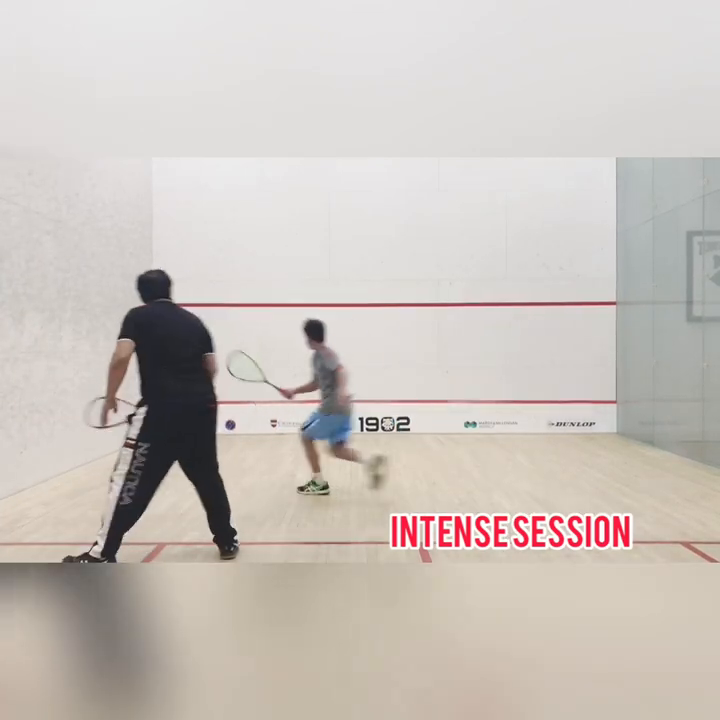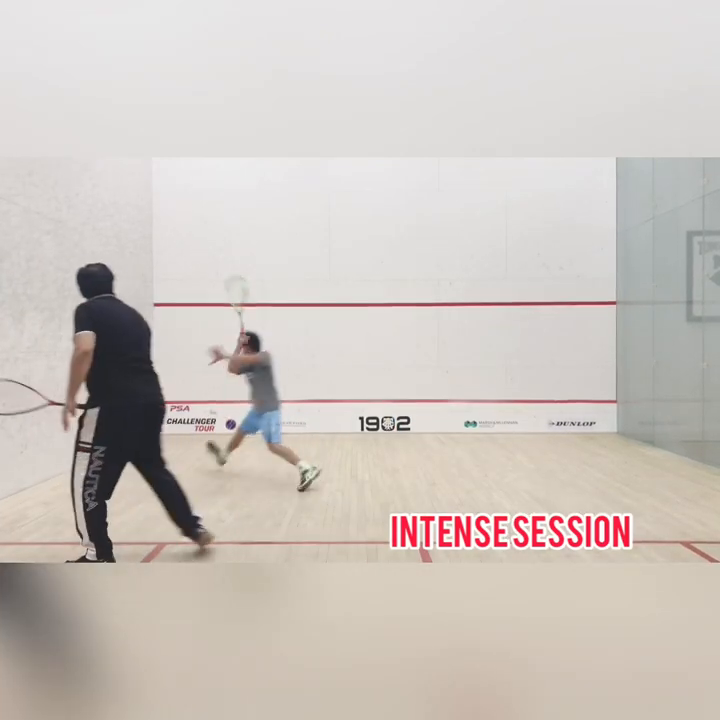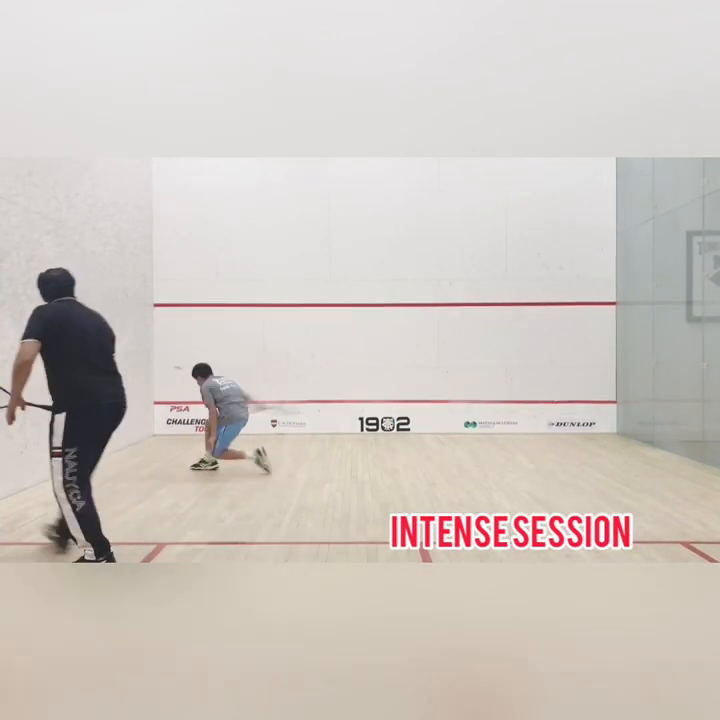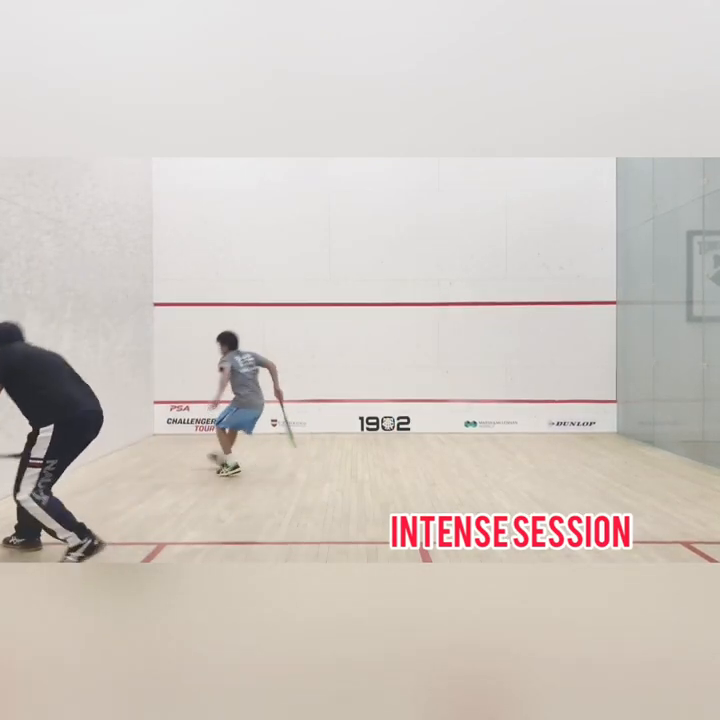
dt=0.3s
person 1, frame 1
left shoulder: (139, 316)
right shoulder: (193, 321)
left elbow: (121, 358)
right elbow: (211, 369)
left wrist: (110, 398)
left hip: (161, 408)
right hip: (203, 405)
left knee: (131, 482)
right knee: (207, 476)
left ankle: (102, 554)
right ankle: (226, 540)
person 1, frame 2
left shoulder: (87, 310)
right shoulder: (135, 316)
left elbow: (84, 350)
left wrist: (71, 397)
left hip: (112, 406)
right hip: (151, 401)
left knee: (89, 482)
right knee: (155, 469)
left ankle: (98, 556)
right ankle: (195, 528)
person 1, frame 3
left shoulder: (46, 313)
right shoulder: (97, 319)
left elbow: (24, 358)
left wrist: (14, 398)
left hip: (78, 407)
right hip: (113, 402)
left knee: (68, 481)
right knee: (76, 472)
left ankle: (98, 556)
right ankle: (64, 531)
person 1, frame 4
right shoulder: (46, 356)
left hip: (62, 420)
right hip: (91, 415)
left knee: (29, 492)
right knee: (35, 481)
left ankle: (81, 541)
right ankle: (27, 535)
